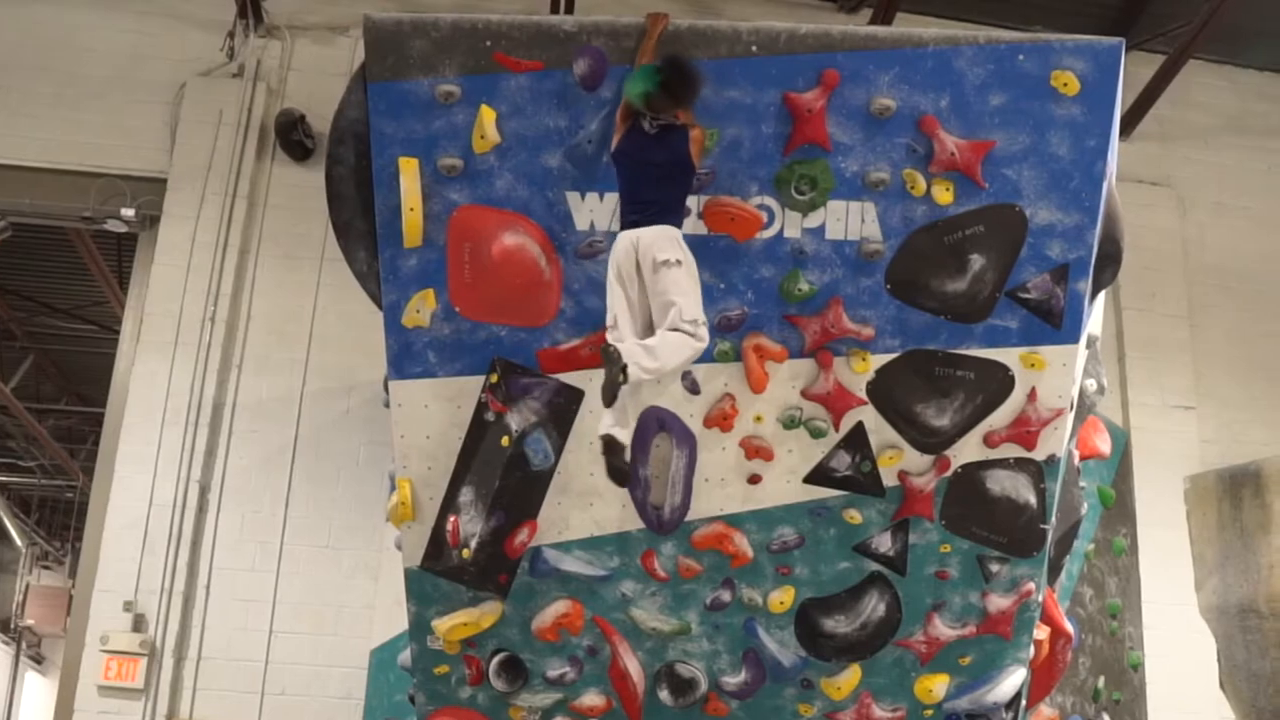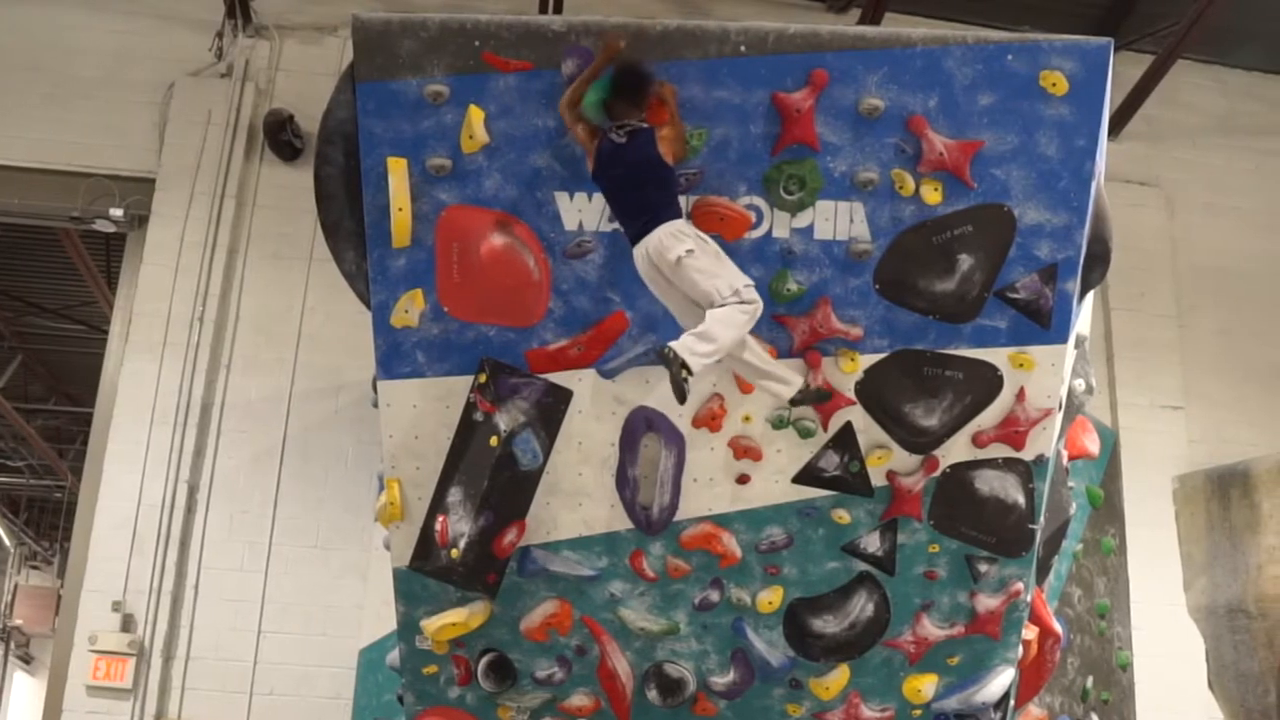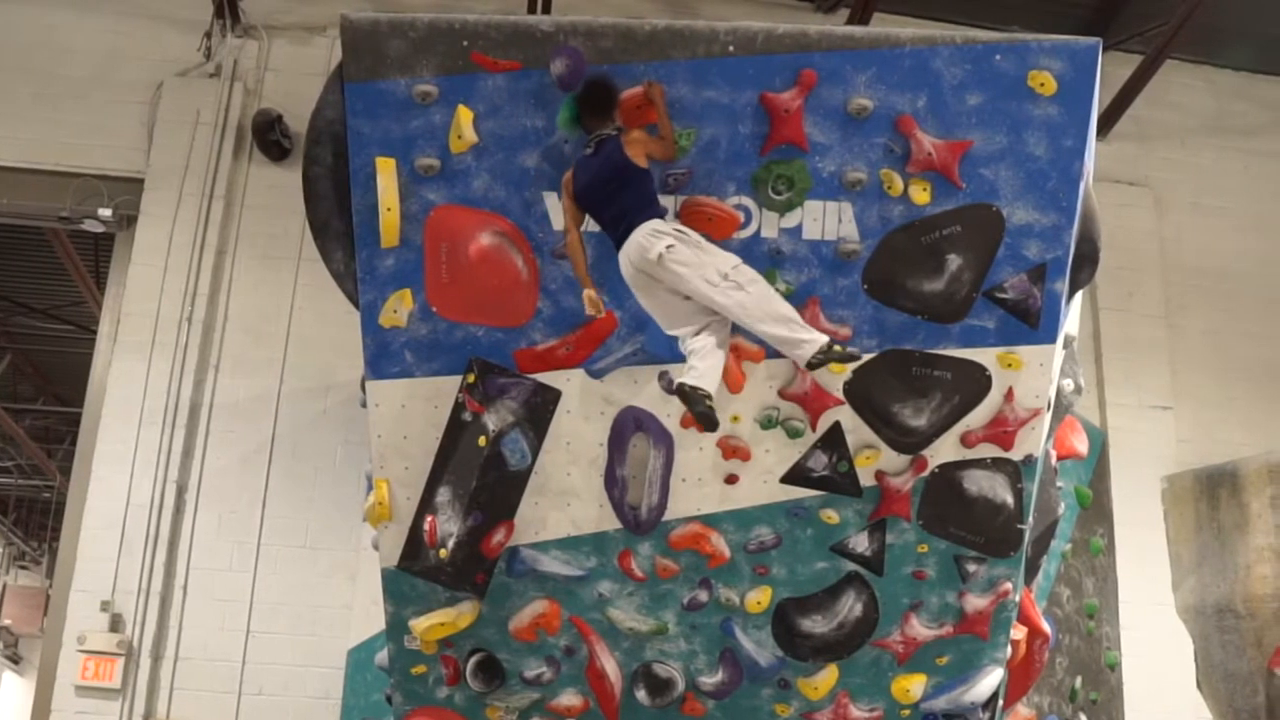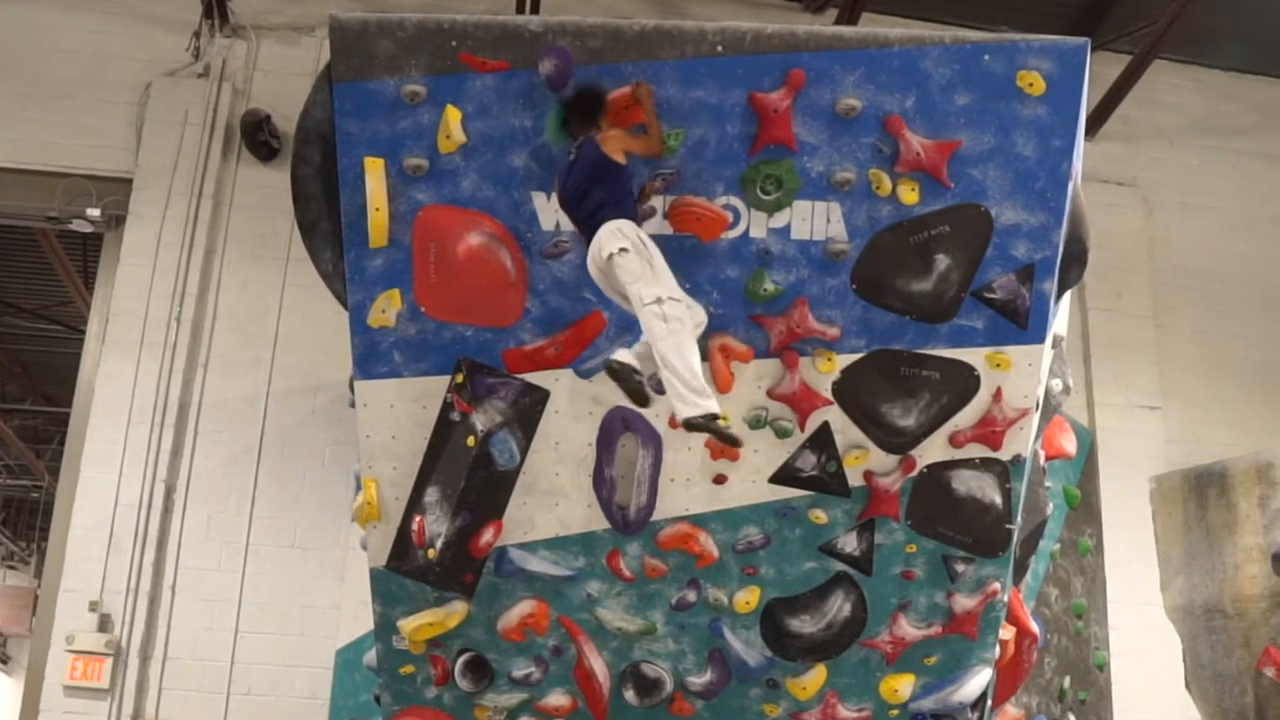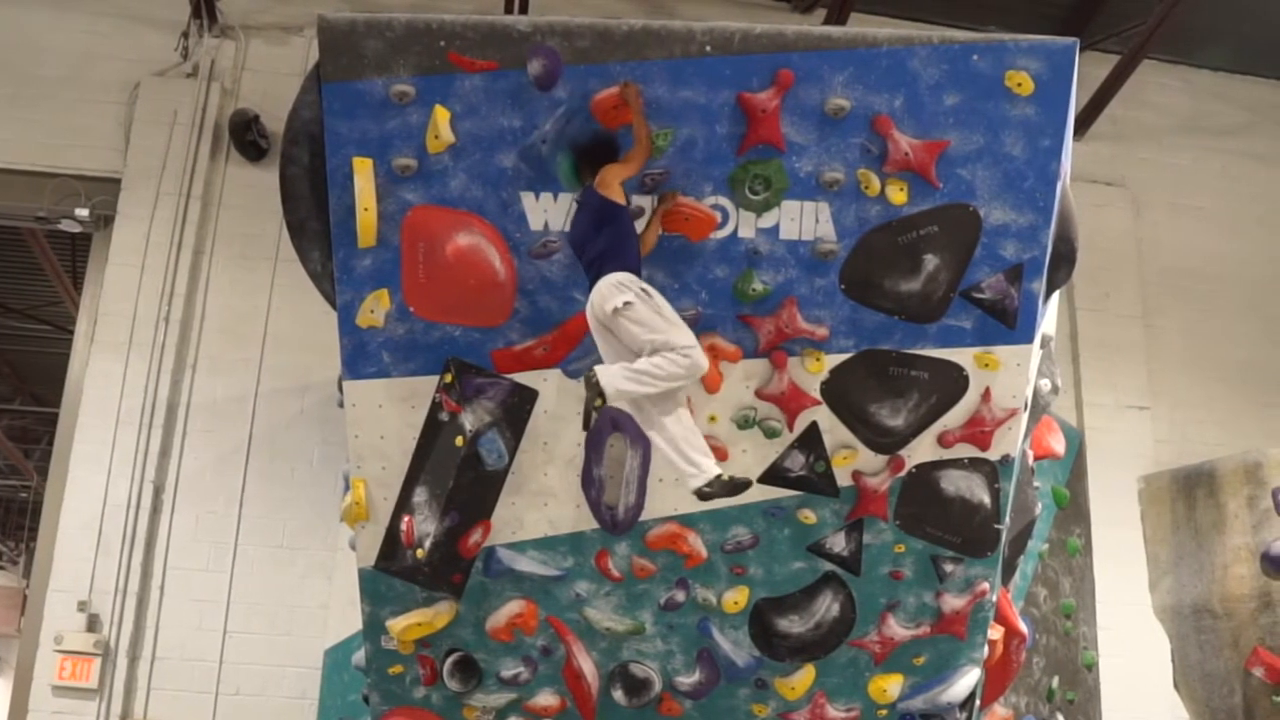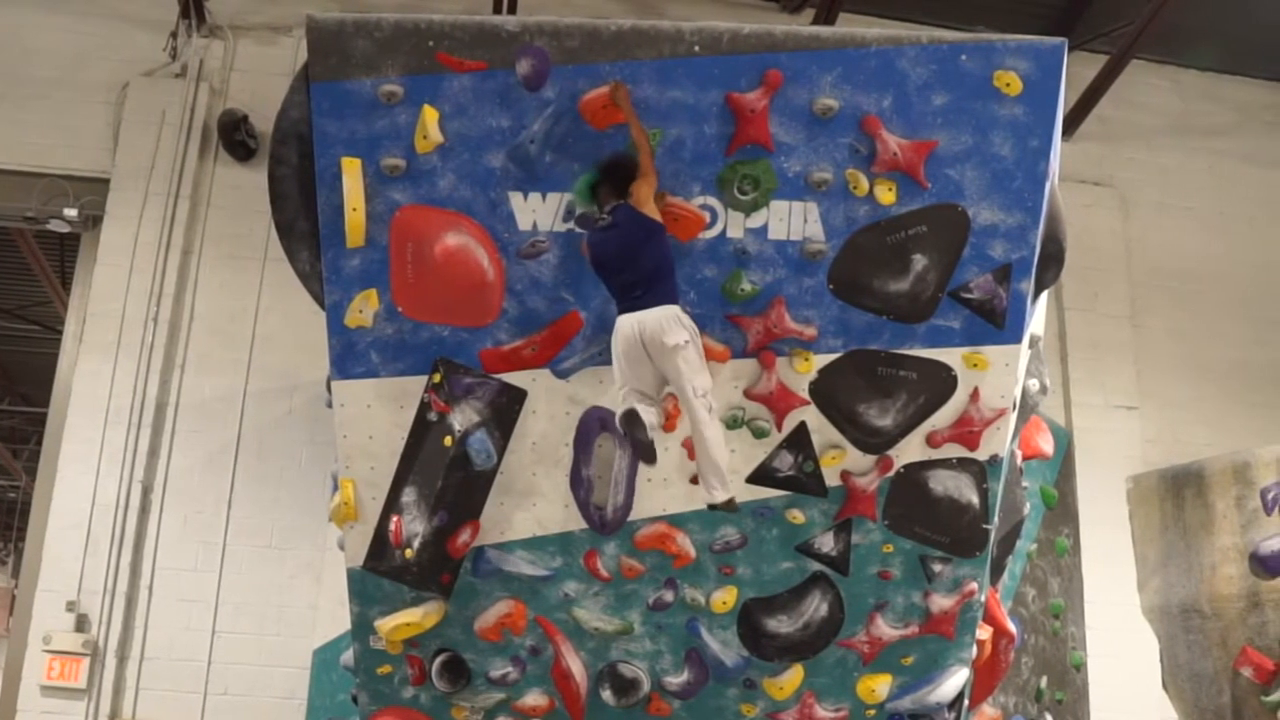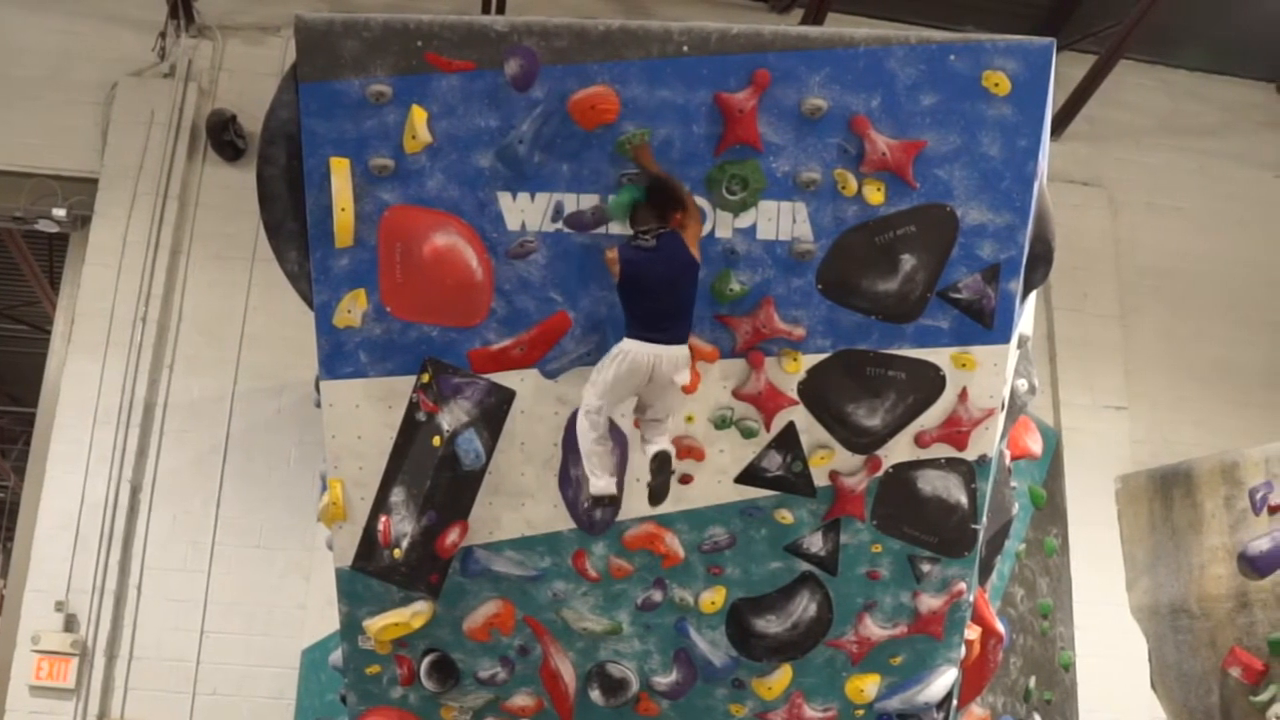
dt=0.7s
person 1, frame 1
left shoulder: (623, 128)
right shoulder: (692, 137)
left elbow: (634, 81)
left wrist: (651, 35)
right wrist: (681, 111)
left hip: (624, 243)
right hip: (661, 239)
left knee: (628, 342)
right knee: (689, 334)
left ankle: (614, 432)
right ankle: (626, 358)
person 1, frame 2
left shoulder: (594, 146)
right shoulder: (662, 137)
left elbow: (566, 107)
right elbow: (681, 151)
left wrist: (601, 62)
right wrist: (672, 105)
left hip: (642, 252)
right hip: (673, 237)
left knee: (713, 330)
right knee: (744, 301)
left ankle: (790, 387)
right ankle: (684, 355)
person 1, frame 3
left shoulder: (573, 177)
right shoulder: (632, 141)
left elbow: (571, 235)
right elbow: (670, 151)
left wrist: (588, 287)
right wrist: (659, 105)
left hip: (629, 262)
right hip: (657, 238)
left knee: (704, 324)
right knee: (741, 283)
left ankle: (698, 384)
right ankle: (812, 346)
person 1, frame 4
left shoulder: (565, 179)
right shoulder: (610, 139)
right elbow: (655, 145)
left wrist: (635, 201)
right wrist: (646, 105)
left hip: (597, 255)
right hip: (620, 238)
left knee: (690, 316)
right knee: (669, 318)
left ankle: (630, 362)
right ankle: (698, 409)
person 1, frame 5
left shoulder: (582, 221)
right shoulder: (605, 180)
left elbow: (638, 247)
right elbow: (642, 150)
left wrist: (660, 210)
right wrist: (635, 108)
left hip: (601, 303)
right hip: (619, 291)
left knee: (661, 396)
right knee: (687, 359)
left ankle: (705, 476)
right ankle: (606, 383)
person 1, frame 6
left shoulder: (592, 241)
right shoulder: (640, 202)
right elbow: (645, 155)
right wrist: (625, 107)
left hip: (626, 326)
right hip: (666, 319)
left knee: (647, 402)
right knee: (698, 405)
left ankle: (634, 416)
right ankle: (719, 493)
person 1, frame 7
left shoulder: (616, 257)
right shoulder: (687, 241)
right elbow: (691, 208)
right wrist: (652, 167)
left hip: (635, 351)
right hip: (675, 354)
left knee: (594, 411)
right knee: (655, 417)
left ankle: (602, 488)
right ankle: (660, 453)
